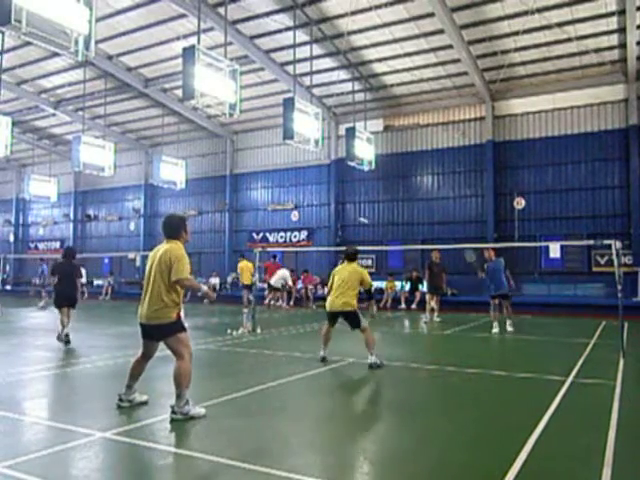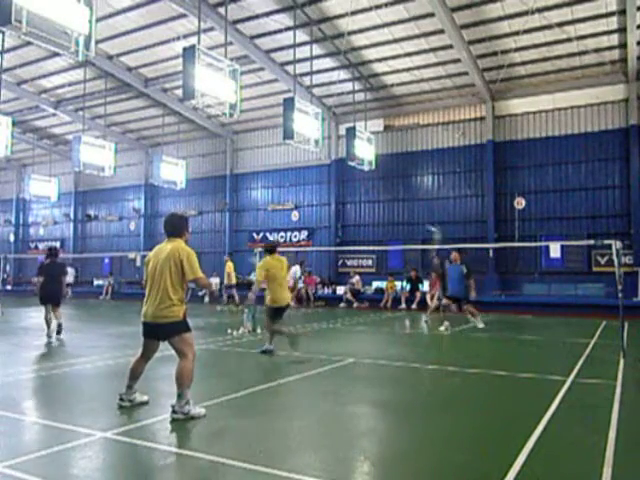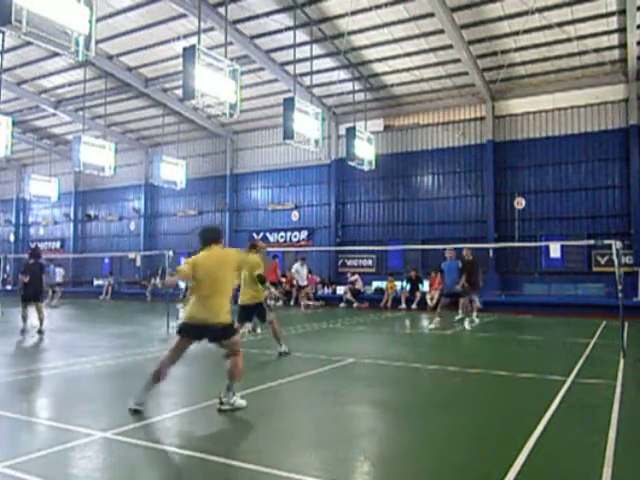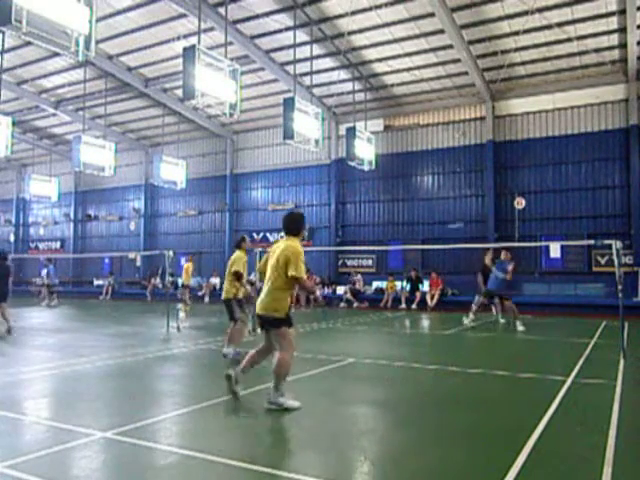
dt=0.7s
person 1, frame 1
left shoulder: (158, 250)
right shoulder: (177, 251)
right elbow: (183, 281)
right wrist: (203, 289)
left hip: (147, 313)
right hip: (166, 314)
left knee: (146, 355)
right knee: (184, 356)
left ankle: (127, 395)
right ankle: (181, 406)
person 1, frame 2
left shoulder: (155, 251)
right shoulder: (184, 251)
right elbow: (200, 281)
right wrist: (211, 287)
left hip: (150, 314)
right hip: (171, 314)
left knee: (145, 355)
right knee: (187, 356)
left ankle: (128, 395)
right ankle: (182, 406)
person 1, frame 3
left shoulder: (196, 260)
right shoulder: (231, 256)
left elbow: (178, 278)
left hip: (194, 318)
right hip: (219, 319)
left knee: (172, 356)
right knee: (236, 354)
left ankle: (141, 397)
right ankle: (229, 398)
person 1, frame 4
left shoulder: (277, 246)
right shoulder: (294, 249)
left elbow: (261, 270)
right elbow: (300, 281)
right wrist: (313, 289)
left hip: (267, 305)
right hip: (276, 307)
left knee: (269, 347)
right knee: (287, 349)
left ankle: (236, 374)
right ankle: (276, 396)
